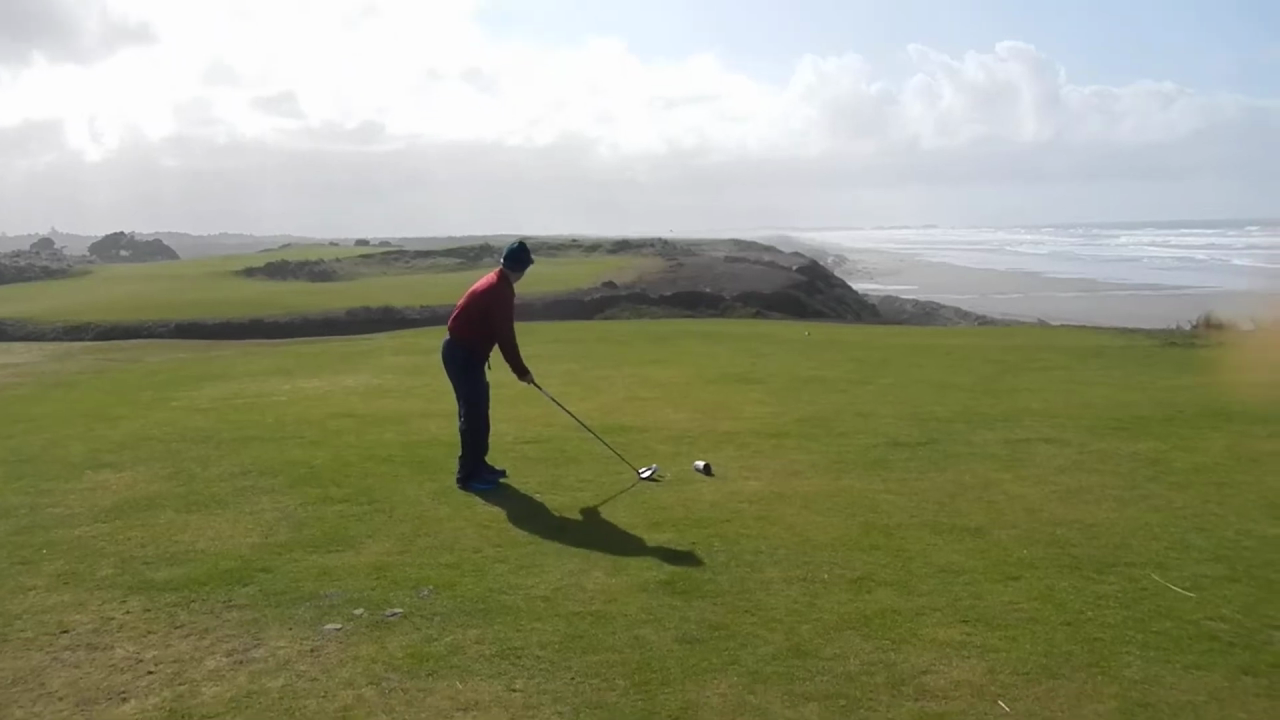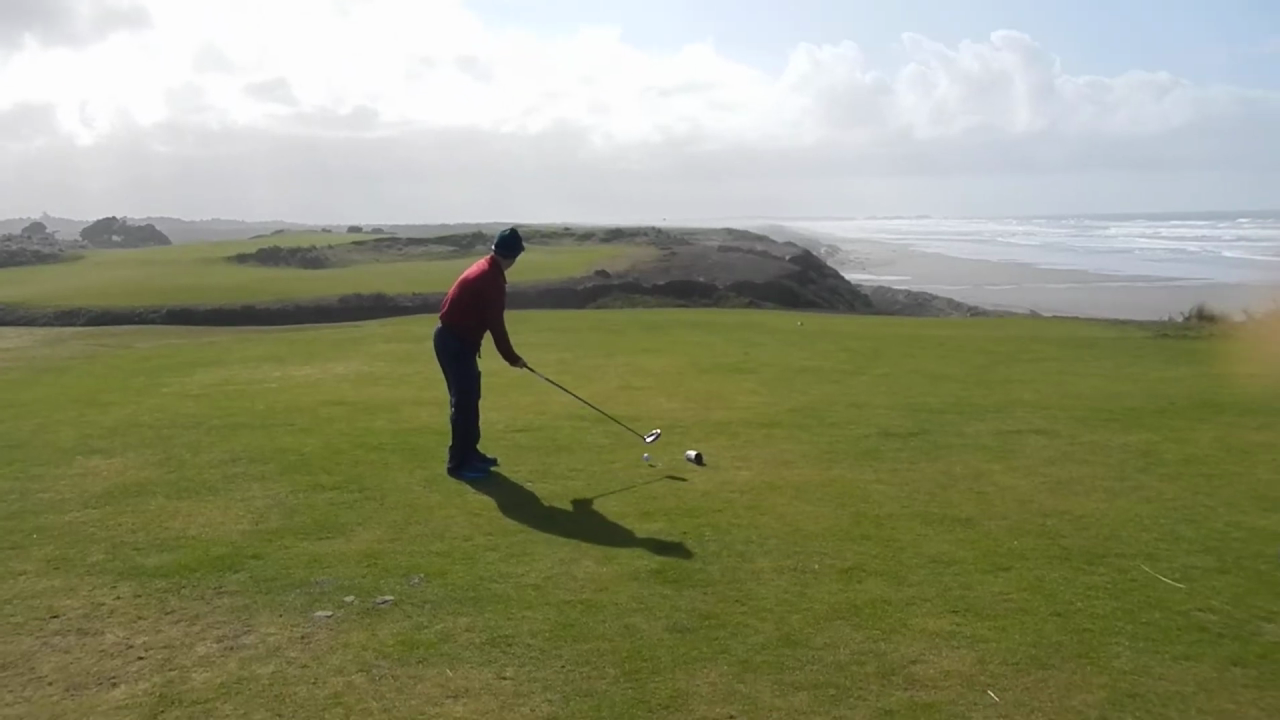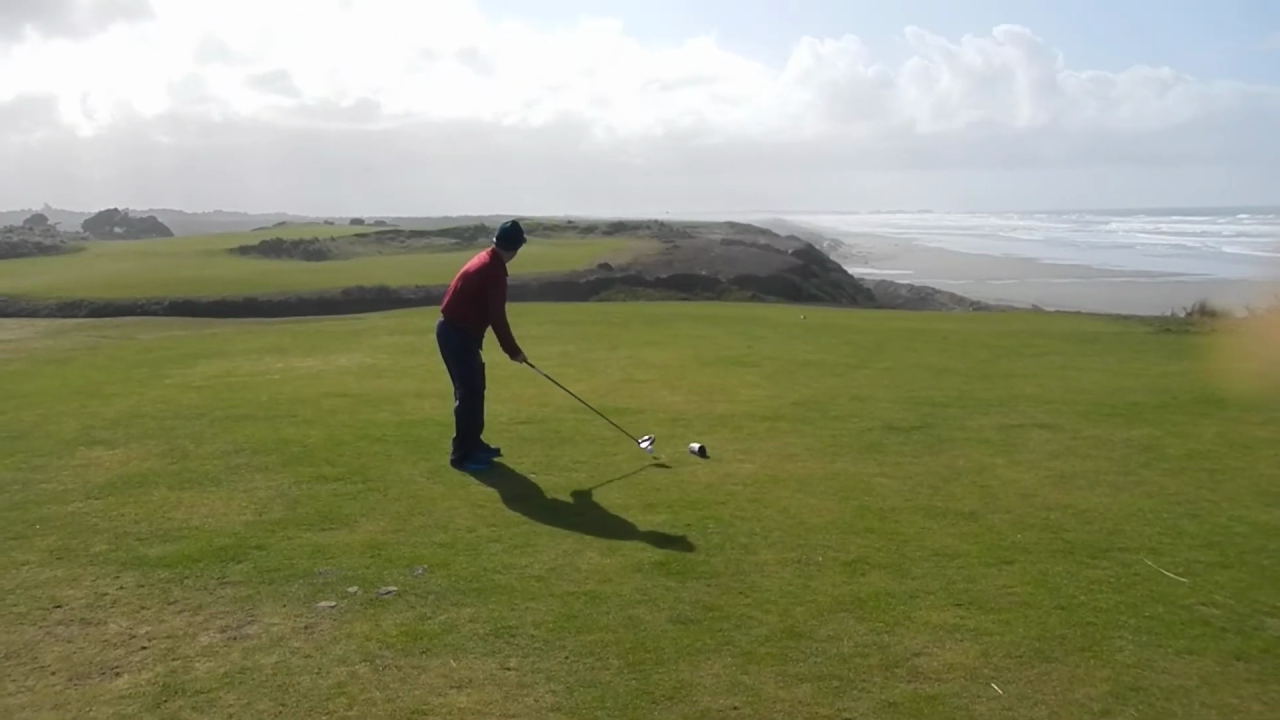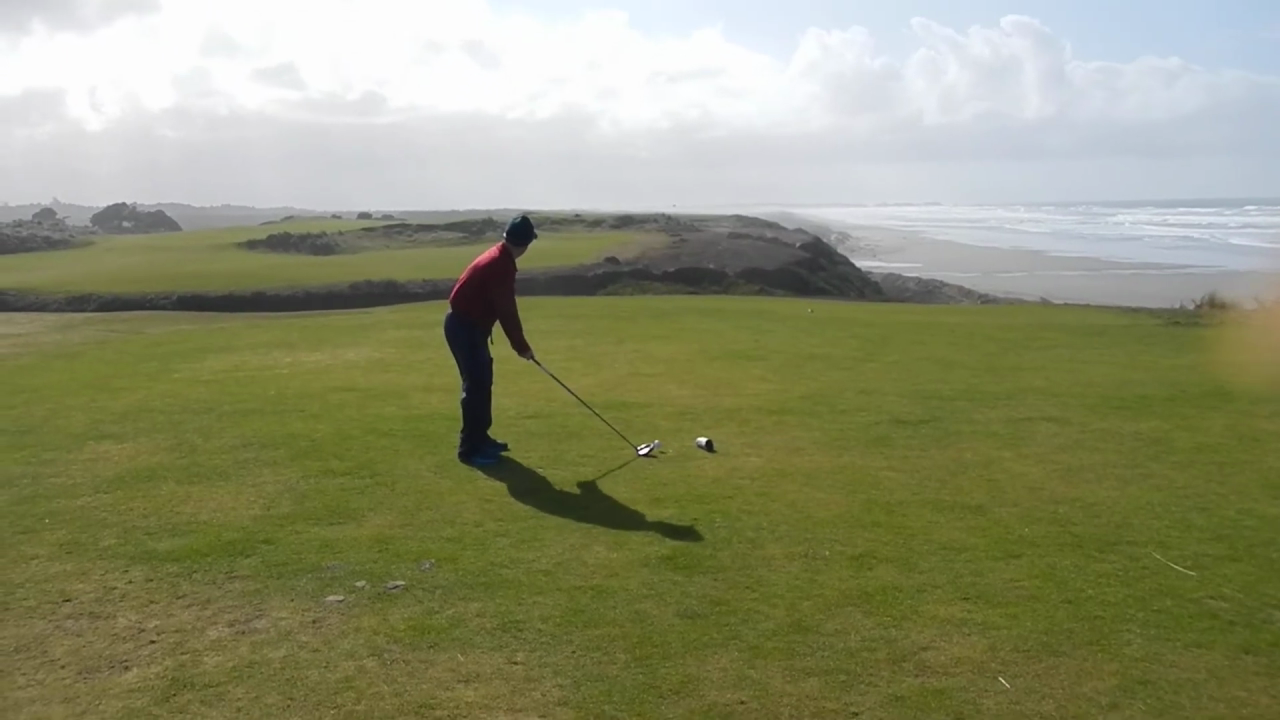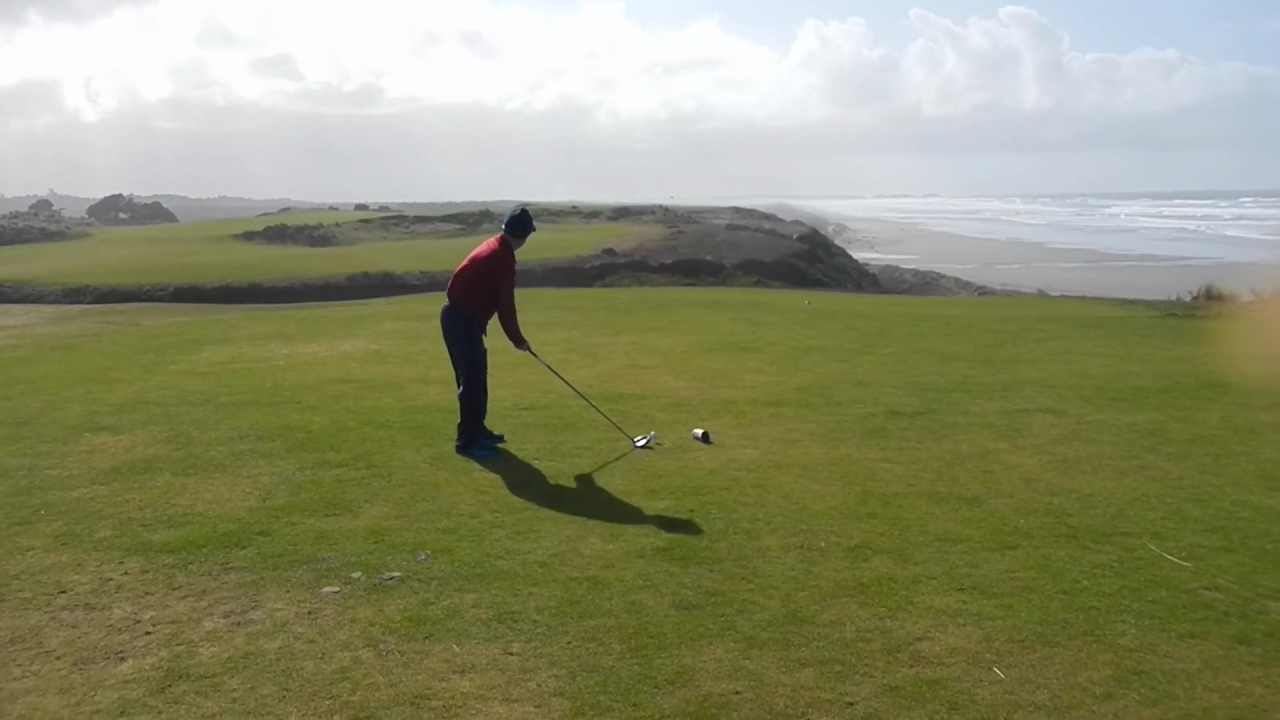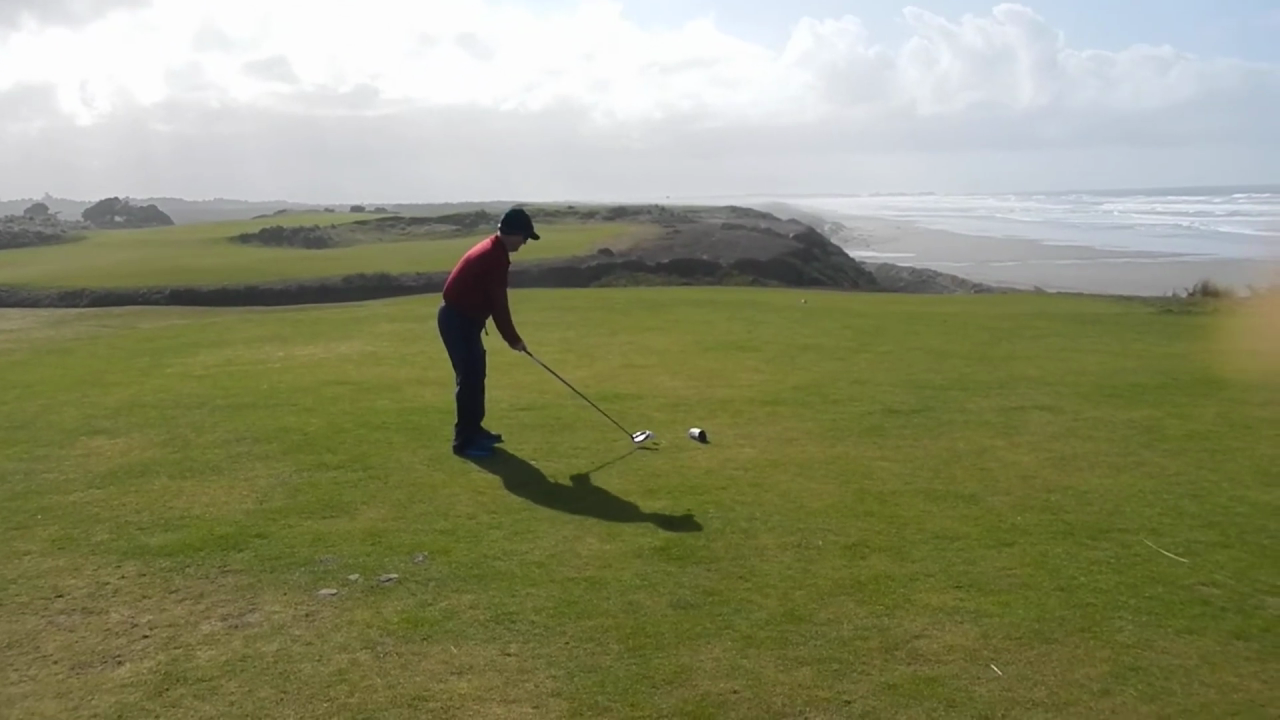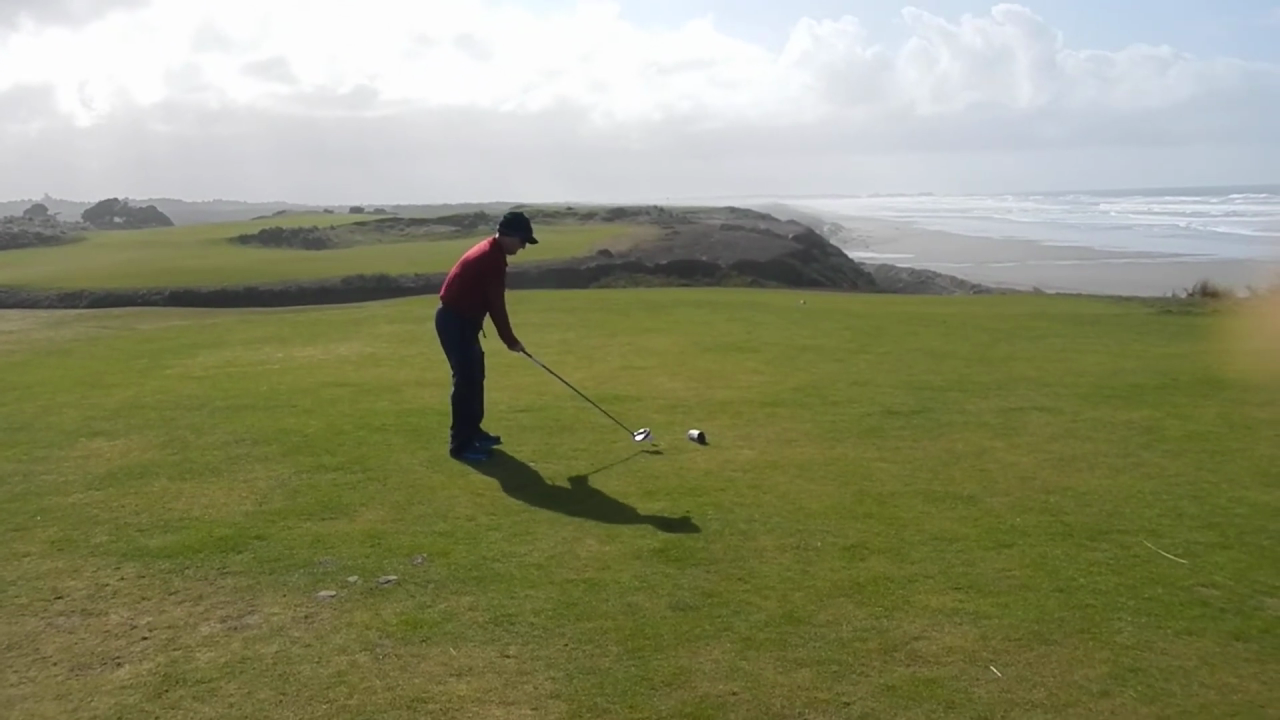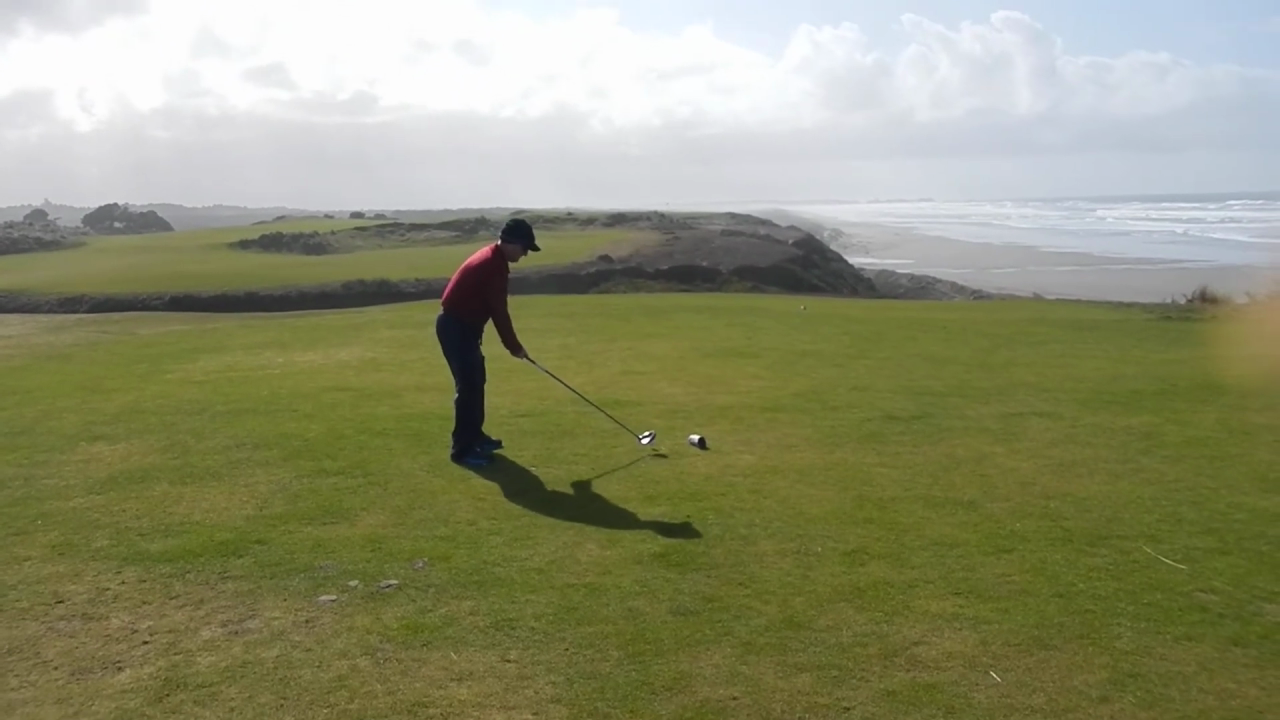
dt=0.4s
person 1, frame 1
left shoulder: (495, 282)
right shoulder: (500, 291)
left elbow: (500, 333)
right elbow: (506, 337)
left wrist: (518, 368)
right wrist: (521, 370)
left hip: (465, 349)
right hip: (463, 353)
left knee: (478, 409)
right knee: (473, 412)
left ankle: (478, 464)
right ankle: (468, 474)
person 1, frame 2
left shoulder: (484, 269)
right shoulder: (491, 278)
left elbow: (488, 319)
right elbow: (495, 324)
left wrist: (509, 355)
right wrist: (511, 357)
left hip: (455, 337)
right hip: (455, 340)
left knee: (469, 397)
right knee: (465, 400)
left ankle: (469, 452)
right ankle: (459, 462)
person 1, frame 3
left shoulder: (486, 261)
right shoulder: (492, 271)
left elbow: (489, 313)
right elbow: (497, 317)
left wrist: (509, 348)
right wrist: (513, 350)
left hip: (458, 330)
right hip: (457, 333)
left knee: (474, 388)
right knee: (469, 392)
left ankle: (473, 443)
right ankle: (462, 454)
person 1, frame 4
left shoulder: (498, 258)
right shoulder: (501, 265)
left elbow: (506, 307)
right elbow: (506, 311)
left wrist: (519, 343)
right wrist: (521, 346)
left hip: (469, 323)
right hip: (464, 326)
left knee: (482, 382)
right knee: (476, 385)
left ankle: (480, 437)
right ankle: (469, 447)
person 1, frame 5
left shoulder: (494, 247)
right shoulder: (502, 258)
left elbow: (498, 300)
right elbow: (505, 304)
left wrist: (515, 337)
right wrist: (518, 339)
left hip: (462, 314)
right hip: (462, 318)
left knee: (476, 375)
right knee: (472, 378)
left ankle: (476, 429)
right ankle: (466, 439)
person 1, frame 6
left shoulder: (491, 250)
right shoulder: (495, 257)
left elbow: (493, 301)
right elbow: (499, 304)
left wrist: (510, 337)
right wrist: (513, 339)
left hip: (461, 316)
right hip: (458, 319)
left knee: (475, 374)
right knee: (469, 378)
left ankle: (474, 429)
right ankle: (464, 440)
person 1, frame 7
left shoulder: (489, 252)
right shoulder: (492, 259)
left elbow: (490, 302)
right elbow: (496, 305)
left wrist: (507, 338)
right wrist: (510, 340)
left hip: (459, 317)
right hip: (455, 320)
left knee: (475, 375)
right knee: (466, 379)
left ankle: (472, 431)
right ankle: (460, 443)
person 1, frame 8
left shoulder: (491, 257)
right shoulder: (494, 266)
left elbow: (493, 309)
right elbow: (499, 312)
left wrist: (511, 345)
right wrist: (514, 346)
left hip: (460, 323)
right hip: (456, 326)
left knee: (475, 381)
right knee: (468, 385)
left ankle: (475, 436)
right ankle: (462, 448)
